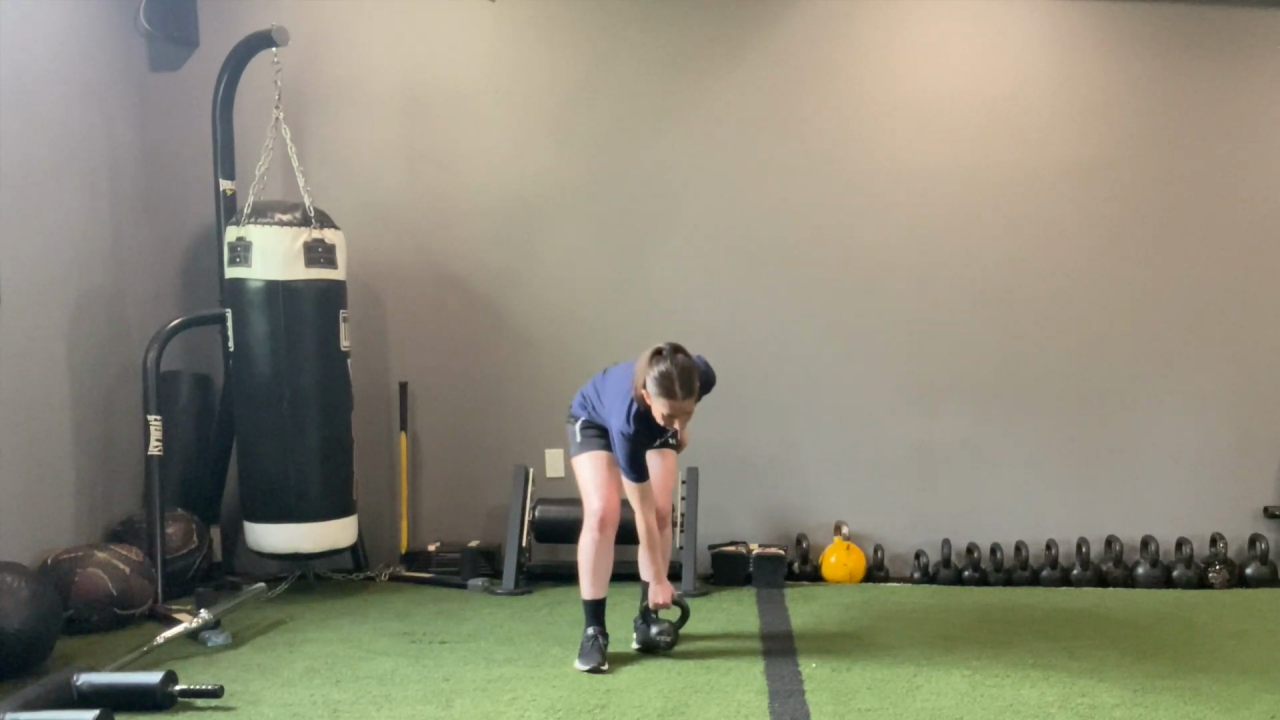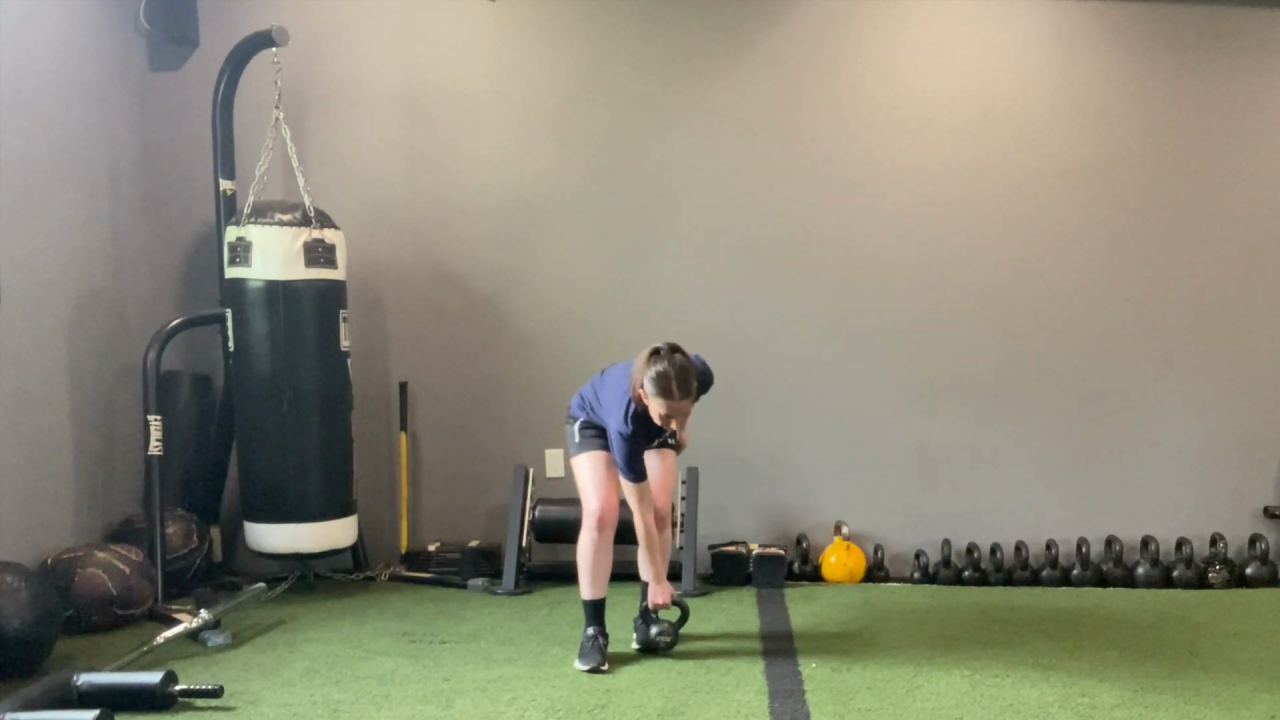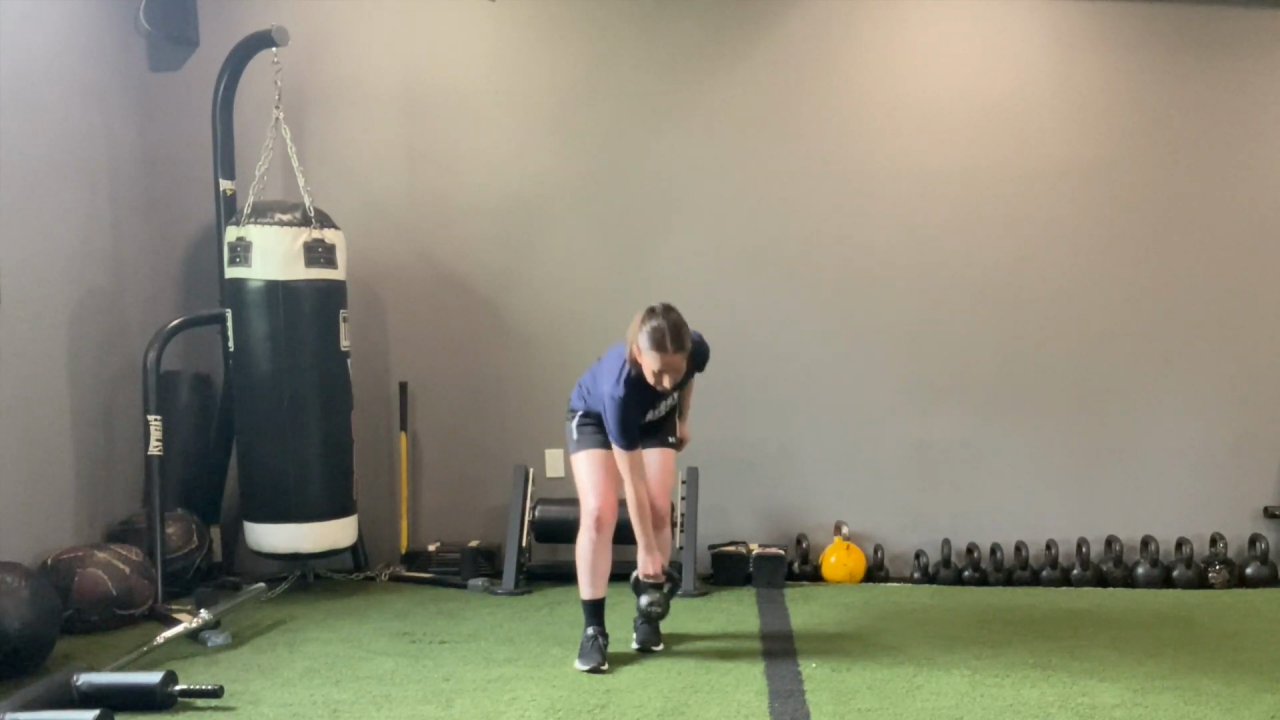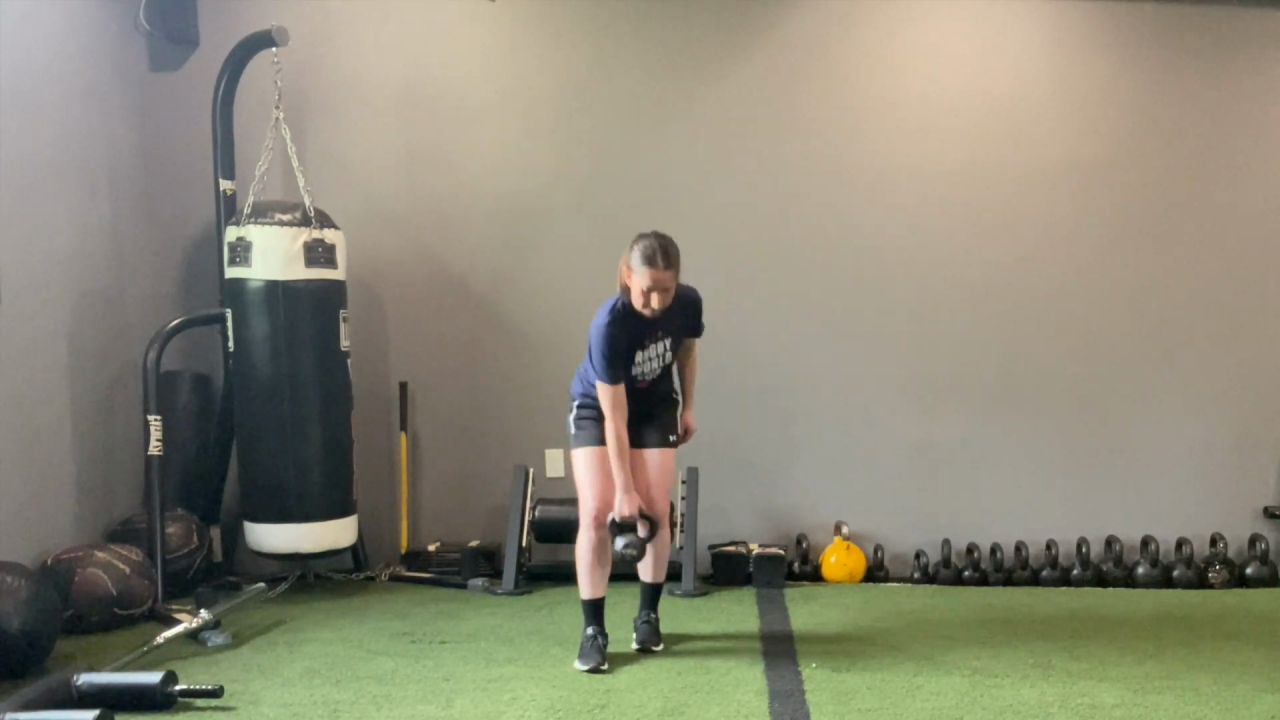
dt=0.3s
person 1, frame 1
left shoulder: (701, 377)
right shoulder: (629, 418)
right elbow: (643, 514)
left wrist: (680, 429)
right wrist: (658, 580)
left hip: (653, 428)
right hip: (594, 421)
left knee: (663, 510)
right knee: (602, 513)
right ankle: (594, 631)
person 1, frame 2
left shoulder: (699, 376)
right shoulder: (627, 421)
right elbow: (641, 514)
left wrist: (680, 429)
right wrist: (658, 580)
left hip: (651, 429)
right hip: (592, 422)
left knee: (662, 510)
right knee: (600, 513)
right ankle: (594, 631)
person 1, frame 3
left shoulder: (696, 349)
right shoulder: (620, 386)
right elbow: (634, 483)
left wrist: (682, 420)
right wrist: (646, 549)
left hip: (656, 421)
right hip: (593, 417)
left knee: (659, 510)
right knee: (599, 513)
left ankle: (648, 617)
right ankle: (593, 631)
person 1, frame 4
left shoulder: (688, 302)
right shoulder: (610, 324)
right elbow: (615, 418)
left wrist: (687, 405)
right wrist: (624, 490)
left hip: (656, 407)
right hip: (596, 409)
left knee: (656, 511)
right knee: (598, 513)
left ankle: (648, 616)
right ankle: (593, 631)
